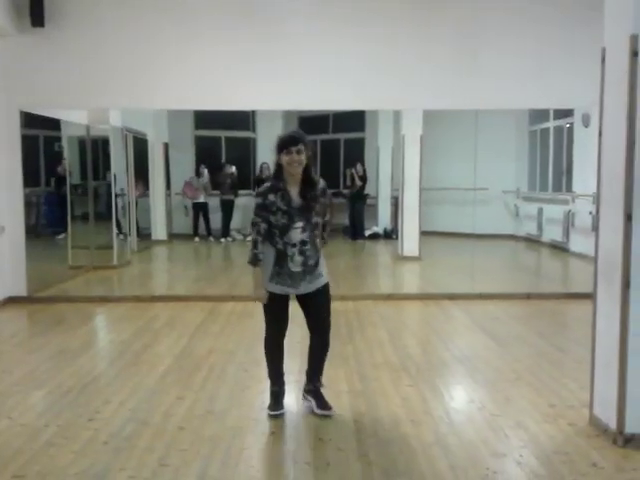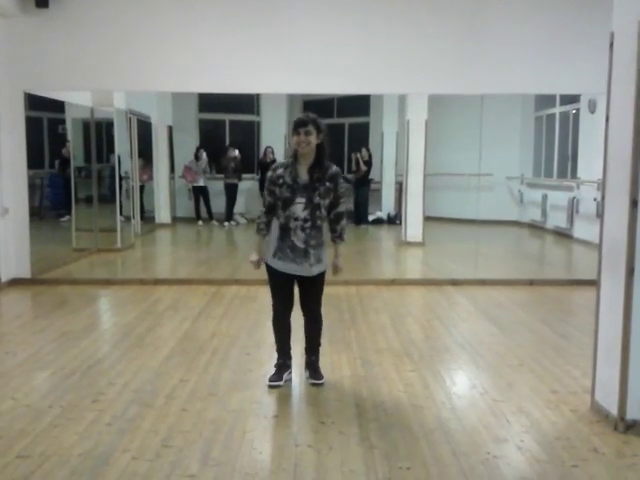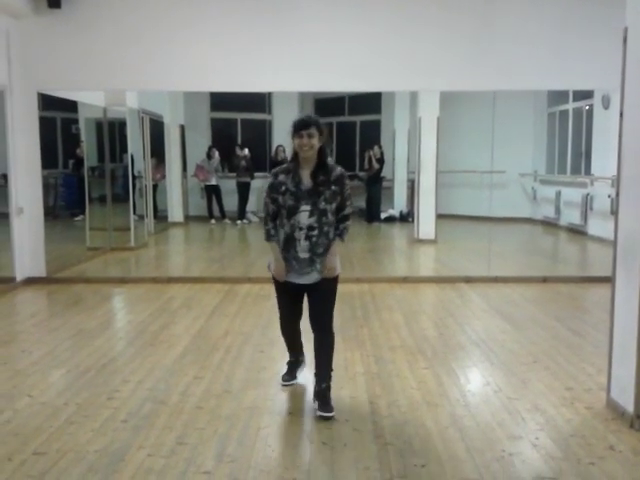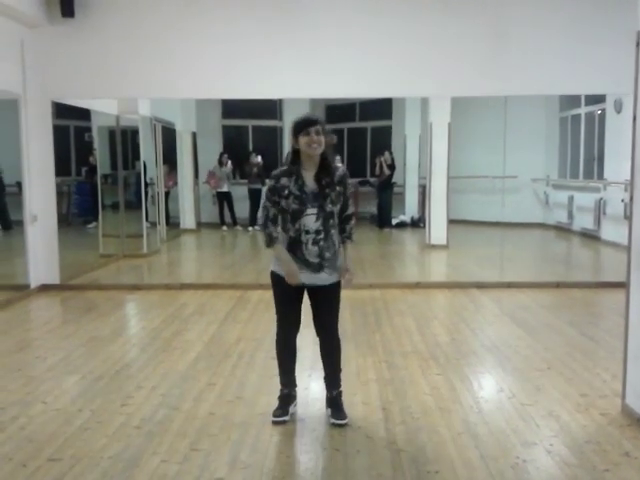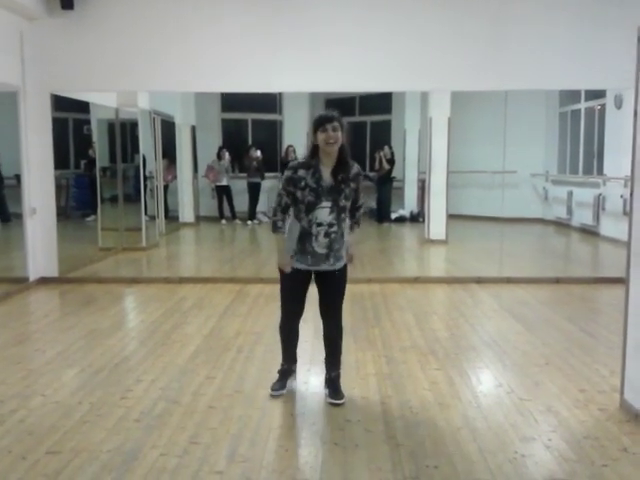
dt=0.7s
person 1, frame 1
left shoulder: (319, 188)
right shoulder: (266, 194)
right elbow: (259, 240)
left wrist: (320, 256)
right wrist: (258, 282)
left hip: (313, 275)
right hip: (276, 277)
left knee: (322, 331)
right knee: (275, 334)
left ankle: (313, 389)
right ankle: (277, 392)
person 1, frame 2
left shoulder: (331, 174)
right shoulder: (278, 171)
left elbow: (337, 215)
right elbow: (267, 211)
left wrist: (337, 254)
right wrist: (259, 249)
left hip: (314, 257)
right hip: (279, 256)
left knee: (312, 312)
right knee: (281, 311)
left ankle: (312, 363)
right ankle: (283, 364)
person 1, frame 3
left shoulder: (336, 176)
right shoulder: (279, 176)
left elbow: (344, 218)
right elbow: (269, 218)
left wrist: (332, 254)
right wrist: (276, 257)
left hip: (322, 265)
right hip: (287, 263)
left knee: (322, 327)
right knee: (289, 321)
left ankle: (323, 391)
right ankle: (297, 358)
person 1, frame 4
left shoulder: (338, 176)
right shoulder: (280, 178)
left elbow: (347, 218)
right elbow: (268, 223)
left wrist: (345, 257)
right wrist: (286, 260)
left hip: (327, 269)
right hip: (288, 269)
left knee: (329, 332)
right knee: (286, 332)
left ankle: (334, 397)
right ankle: (287, 395)
person 1, frame 5
left shoulder: (352, 172)
right shoulder: (297, 170)
right elbow: (279, 210)
left wrist: (349, 239)
right wrist: (281, 251)
left hip: (334, 259)
right hip: (296, 256)
left knee: (333, 318)
right knee: (290, 315)
left ankle: (332, 379)
right ankle: (287, 369)
